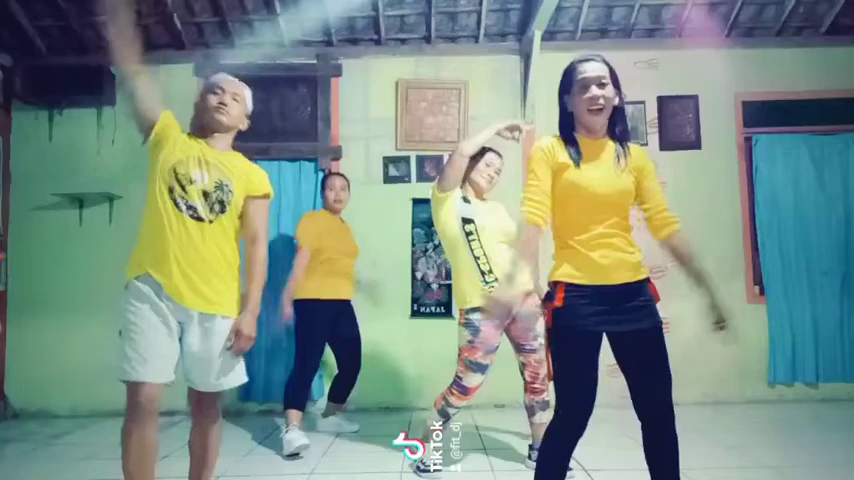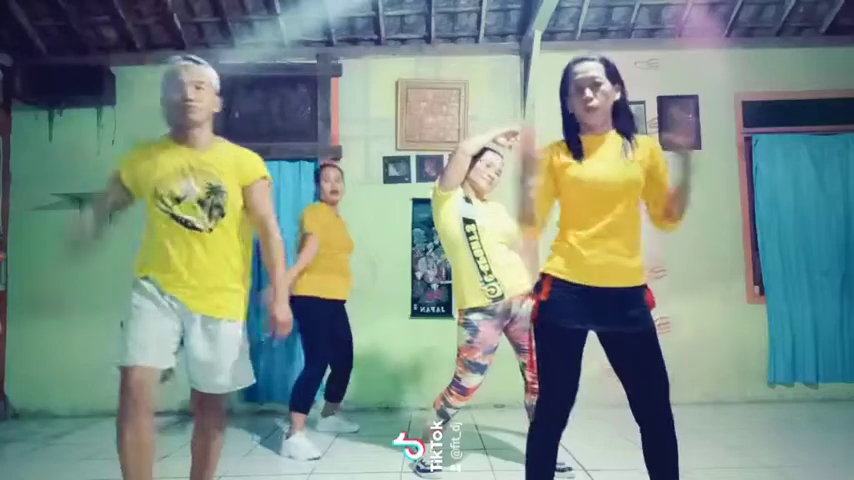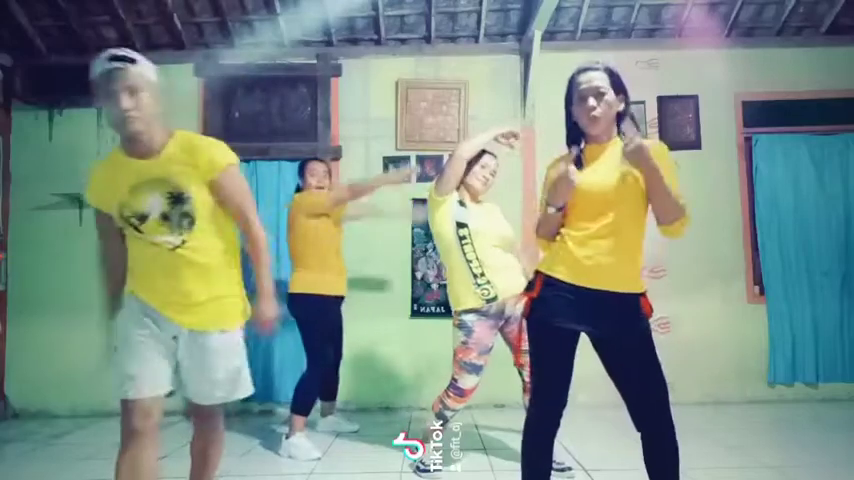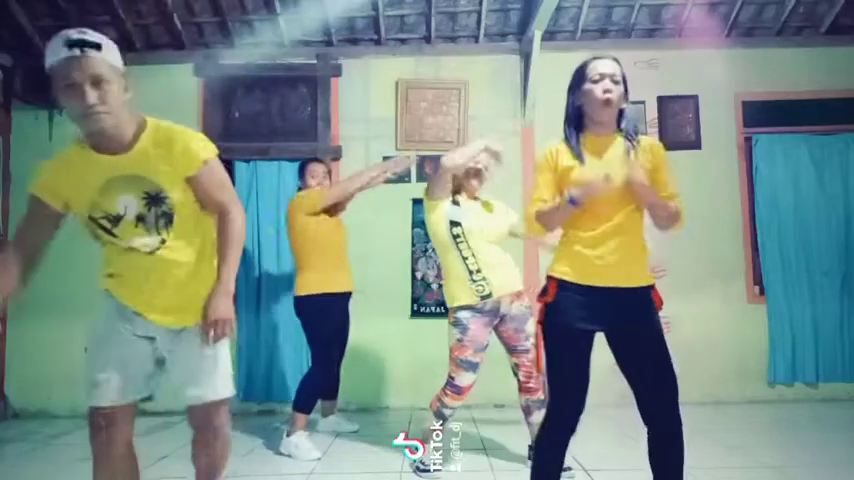
dt=0.3s
person 1, frame 1
left shoulder: (251, 176)
right shoulder: (167, 139)
left elbow: (256, 247)
right elbow: (129, 69)
left wrist: (250, 313)
left hip: (215, 304)
right hip: (153, 292)
left knee: (206, 404)
right knee: (142, 401)
person 1, frame 2
left shoulder: (243, 164)
right shoulder: (142, 160)
left elbow: (267, 230)
right elbow: (100, 214)
left wrist: (280, 296)
left hip: (219, 302)
right hip: (156, 292)
left knee: (210, 405)
right knee: (135, 392)
person 1, frame 3
left shoulder: (206, 153)
right shoulder: (104, 177)
left elbow: (250, 223)
right elbow: (112, 254)
left wrist: (265, 294)
right wrist: (112, 318)
left hip: (214, 310)
right hip: (146, 310)
left knee: (207, 413)
right knee: (138, 420)
person 1, frame 4
left shoulder: (180, 144)
right shoulder: (59, 171)
left elbow: (230, 213)
left wrist: (223, 294)
left hip: (196, 308)
right hip: (125, 310)
left knee: (210, 419)
right knee: (107, 424)
person 2, frame 1
left shoulder: (634, 156)
right shoulder: (550, 150)
left elbow: (666, 226)
right elbow: (534, 217)
left wrist: (707, 288)
left hip: (633, 293)
right hip: (575, 294)
left knee: (658, 409)
right knee: (573, 412)
person 2, frame 2
left shoulder: (643, 147)
right shoulder: (559, 152)
left elbow: (668, 218)
right elbow: (531, 222)
left wrist: (685, 164)
right wrist: (529, 176)
left hip: (626, 294)
right hip: (564, 292)
left knee: (655, 408)
right knee: (553, 408)
person 2, frame 3
left shoulder: (649, 152)
right shoulder: (566, 163)
left elbow: (675, 225)
right elbow: (545, 237)
left wrist: (648, 167)
right wrist: (556, 199)
left hip: (621, 299)
right hip: (558, 292)
left knee: (654, 411)
right knee: (546, 408)
person 2, frame 4
left shoulder: (645, 150)
right shoulder: (559, 152)
left elbow: (673, 220)
right elbow: (536, 218)
left wrist: (649, 197)
right wrist: (577, 196)
left hip: (632, 294)
right hip: (573, 292)
left knee: (663, 407)
right knee: (564, 410)
person 3, frame 1
left shoulder: (498, 209)
right shoulder: (447, 199)
right elbow: (462, 151)
left wrist: (534, 292)
right wrist: (499, 128)
left hip: (522, 300)
right hip: (480, 308)
left knee: (537, 374)
right knee: (467, 382)
left ankle: (539, 449)
right ankle: (426, 447)
person 3, frame 2
left shoulder: (498, 210)
right shoulder: (448, 197)
right elbow: (464, 149)
right wrist: (497, 134)
left hip: (521, 300)
right hip: (479, 309)
left knee: (538, 375)
right knee: (465, 383)
right ankle: (425, 448)
person 3, frame 3
left shoulder: (493, 211)
right shoulder: (443, 201)
right elbow: (460, 154)
right wrist: (496, 133)
left hip: (515, 301)
right hip: (474, 310)
left knee: (535, 374)
right knee: (463, 385)
right ankle: (425, 448)
person 3, frame 4
left shoulder: (494, 207)
right shoulder: (440, 201)
left elbow: (529, 230)
right elbow: (445, 163)
right wrist: (480, 146)
left hip: (511, 299)
right hip: (469, 307)
left knee: (530, 371)
right knee: (460, 382)
right ankle: (425, 449)
person 4, frame 1
left shoulder: (346, 228)
right shoulder: (312, 219)
right elbow: (302, 259)
left wrist: (358, 282)
right wrist: (287, 298)
left hip: (342, 304)
right hip: (313, 302)
left knee: (352, 364)
right knee: (306, 364)
left ankle: (330, 416)
right ankle: (292, 430)
person 4, frame 2
left shoulder: (338, 219)
right shoulder: (316, 211)
right elbow: (311, 245)
right wrist: (288, 278)
left hip: (335, 300)
right hip: (312, 299)
left knee: (344, 361)
right knee: (317, 362)
left ankle: (330, 416)
right ankle: (295, 435)
person 4, frame 3
left shoulder: (328, 209)
right shoulder: (302, 203)
left elbow: (351, 211)
right elbow: (349, 192)
right wrist: (388, 178)
left hip: (329, 296)
right hip: (309, 296)
left knee: (332, 360)
right knee: (319, 362)
left ankle: (328, 416)
right ankle: (294, 435)
person 4, frame 4
left shoulder: (329, 206)
right shoulder: (299, 203)
left elbow: (349, 191)
right elbow: (342, 189)
left wrist: (381, 174)
right wrist: (383, 167)
left hip: (338, 295)
right hip: (314, 296)
left knee: (333, 359)
right knee: (322, 361)
left ankle: (329, 416)
right ankle: (294, 435)
